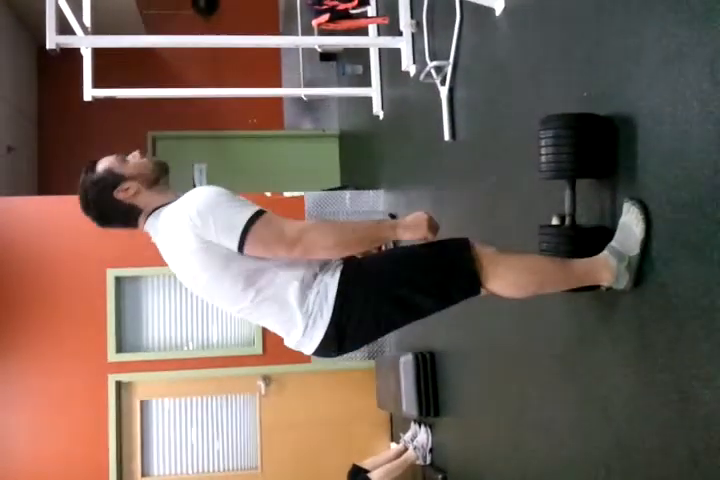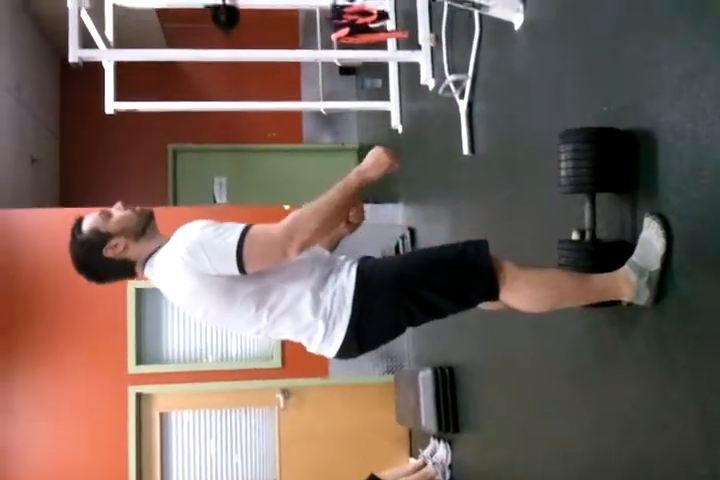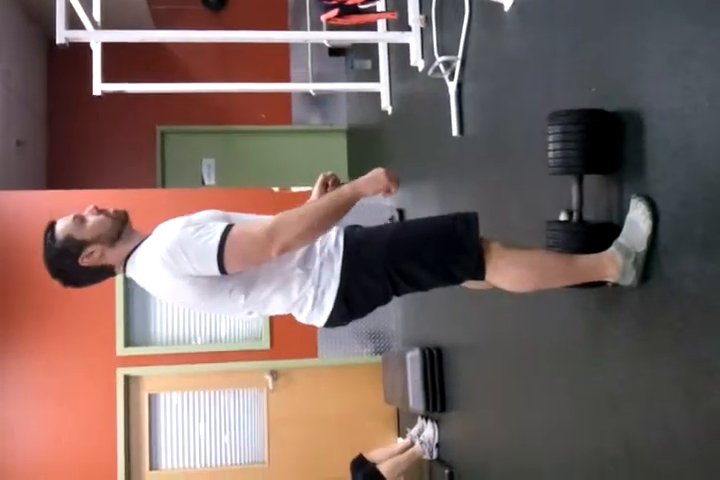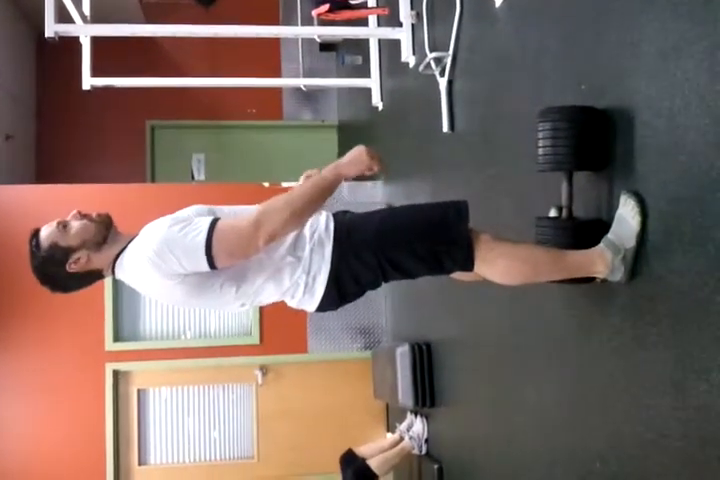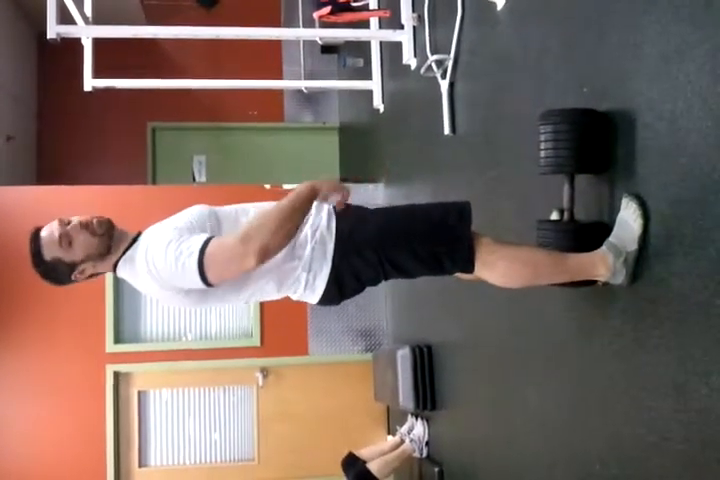
dt=0.4s
person 1, frame 1
left shoulder: (173, 234)
right shoulder: (198, 207)
right elbow: (300, 242)
left wrist: (367, 234)
right wrist: (398, 228)
left hip: (323, 321)
right hip: (337, 307)
left knee: (466, 266)
right knee: (481, 261)
left ankle: (574, 271)
right ankle: (606, 267)
person 1, frame 2
left shoulder: (178, 271)
right shoulder: (189, 246)
right elbow: (289, 240)
left wrist: (335, 228)
right wrist: (362, 174)
left hip: (342, 321)
right hip: (356, 303)
left knee: (480, 278)
right knee: (499, 274)
left ankle: (592, 287)
right ankle: (626, 282)
person 1, frame 3
left shoulder: (160, 261)
right shoulder: (170, 249)
right elbow: (276, 241)
left wrist: (317, 203)
right wrist: (358, 187)
left hip: (329, 288)
right hip: (341, 271)
left knee: (465, 257)
right knee: (485, 254)
left ankle: (572, 269)
right ankle: (612, 262)
person 1, frame 4
left shoulder: (150, 256)
right shoulder: (157, 252)
right elbow: (263, 233)
left wrist: (309, 186)
right wrist: (338, 169)
left hip: (320, 256)
right hip: (331, 258)
left knee: (456, 248)
right knee: (475, 246)
left ankle: (552, 265)
right ankle: (602, 259)
person 1, frame 5
left shoulder: (156, 241)
right shoulder: (160, 265)
right elbow: (252, 252)
left wrist: (313, 198)
right wrist: (313, 186)
left hip: (326, 235)
right hip: (335, 257)
left knee: (460, 246)
right knee: (476, 250)
left ankle: (560, 266)
right ankle: (604, 262)
